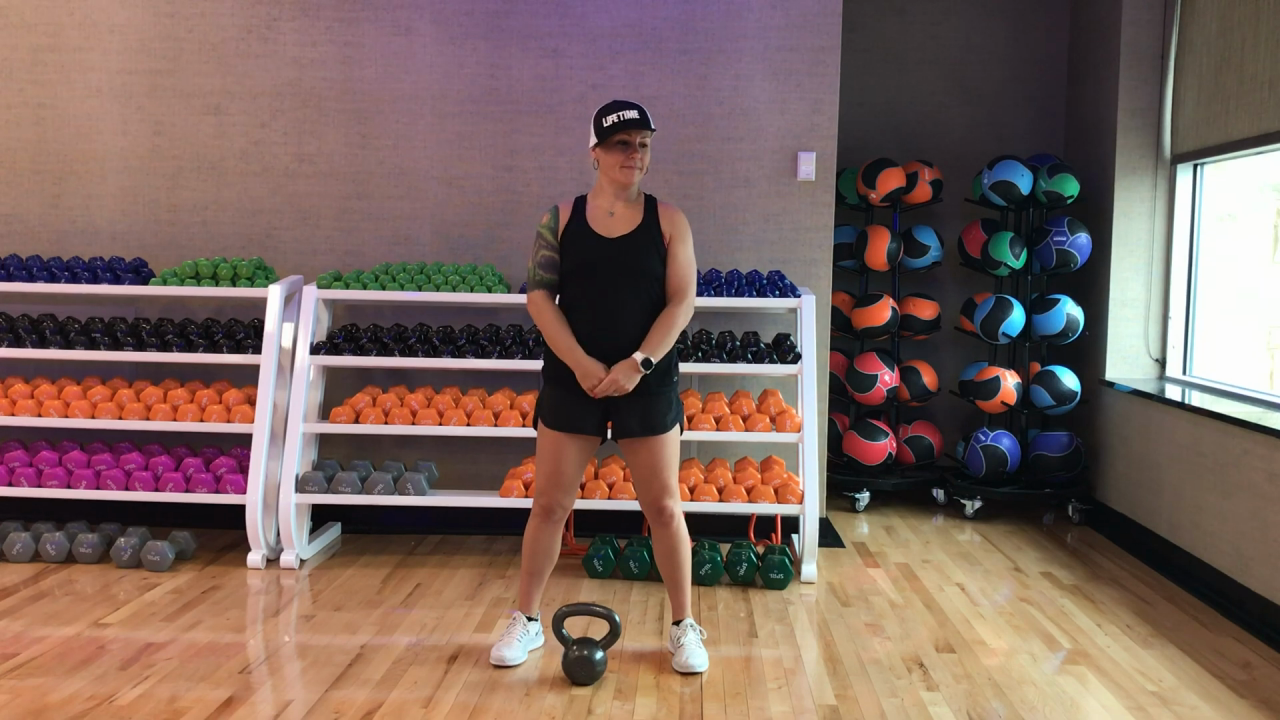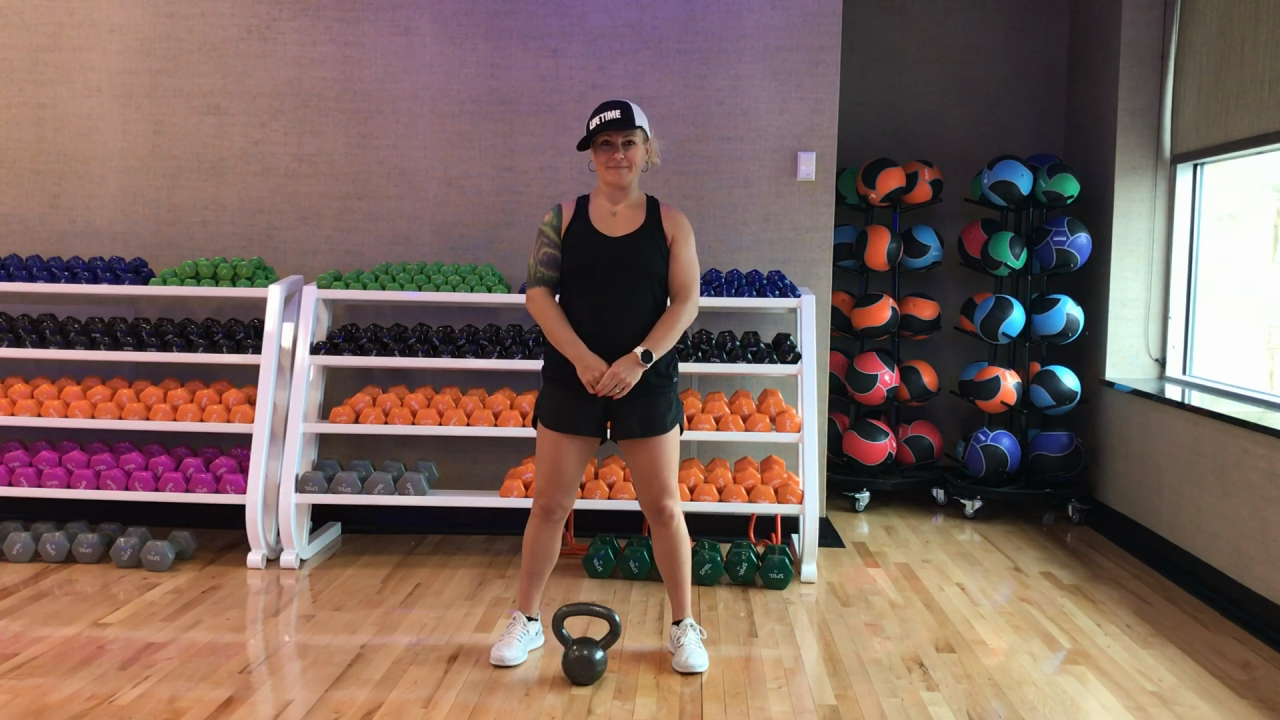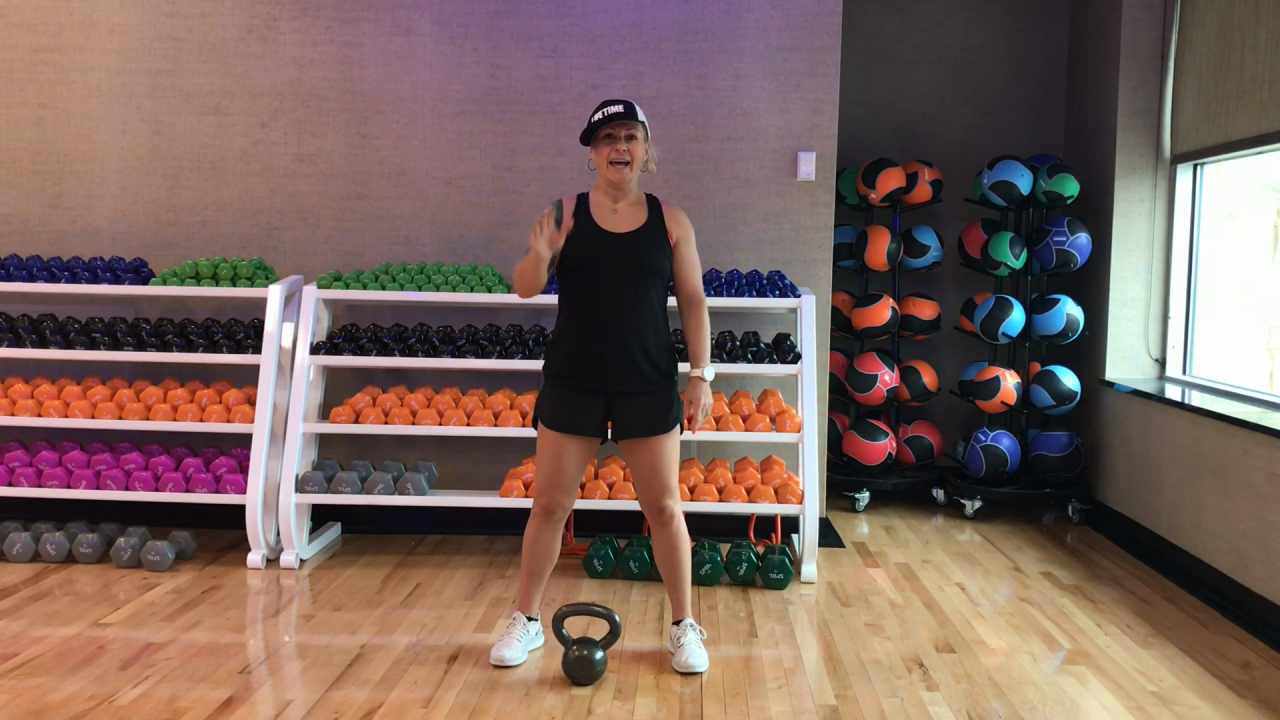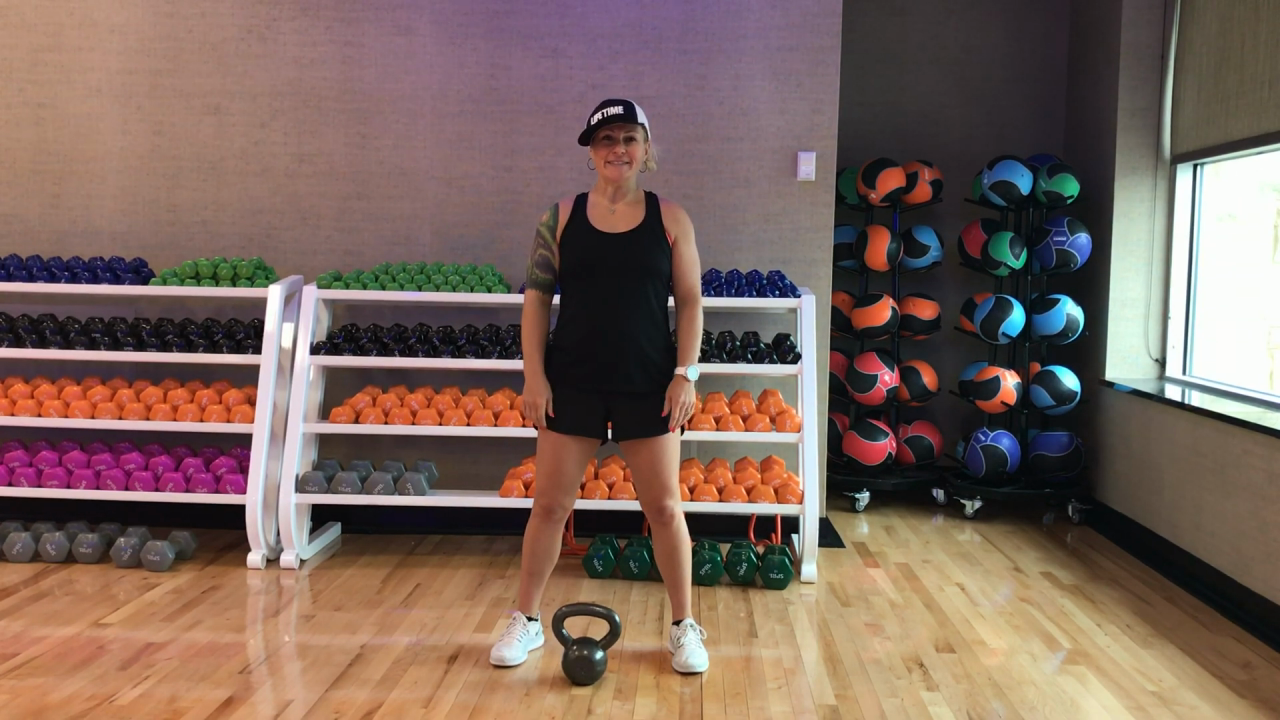
dt=1s
person 1, frame 1
left shoulder: (668, 220)
right shoulder: (561, 217)
left elbow: (682, 300)
right elbow: (538, 295)
left wrist: (637, 365)
right wrist: (580, 363)
left hip: (647, 382)
right hip: (572, 381)
left knee: (663, 506)
right knee: (549, 504)
left ankle: (684, 627)
right ankle: (526, 620)
person 1, frame 2
left shoulder: (670, 221)
right shoulder: (563, 216)
left elbow: (686, 301)
right elbow: (538, 292)
left wrist: (639, 359)
right wrist: (582, 358)
left hip: (648, 382)
right hip: (570, 380)
left knee: (664, 507)
right knee: (549, 504)
left ankle: (684, 627)
right ankle: (526, 620)
person 1, frame 3
left shoulder: (670, 219)
right shoulder: (567, 212)
left elbow: (692, 301)
right elbow: (524, 286)
left wrist: (701, 374)
right wrist: (539, 254)
left hip: (649, 384)
right hip: (572, 381)
left knee: (663, 506)
right knee: (549, 504)
left ankle: (683, 626)
right ankle: (526, 619)
person 1, frame 4
left shoulder: (670, 218)
right shoulder: (561, 215)
left elbow: (689, 301)
right elbow: (536, 297)
left wrist: (685, 374)
right wrist: (533, 374)
left hip: (646, 385)
right hip: (572, 383)
left knee: (664, 507)
right knee: (549, 504)
left ankle: (684, 626)
right ankle: (526, 620)
